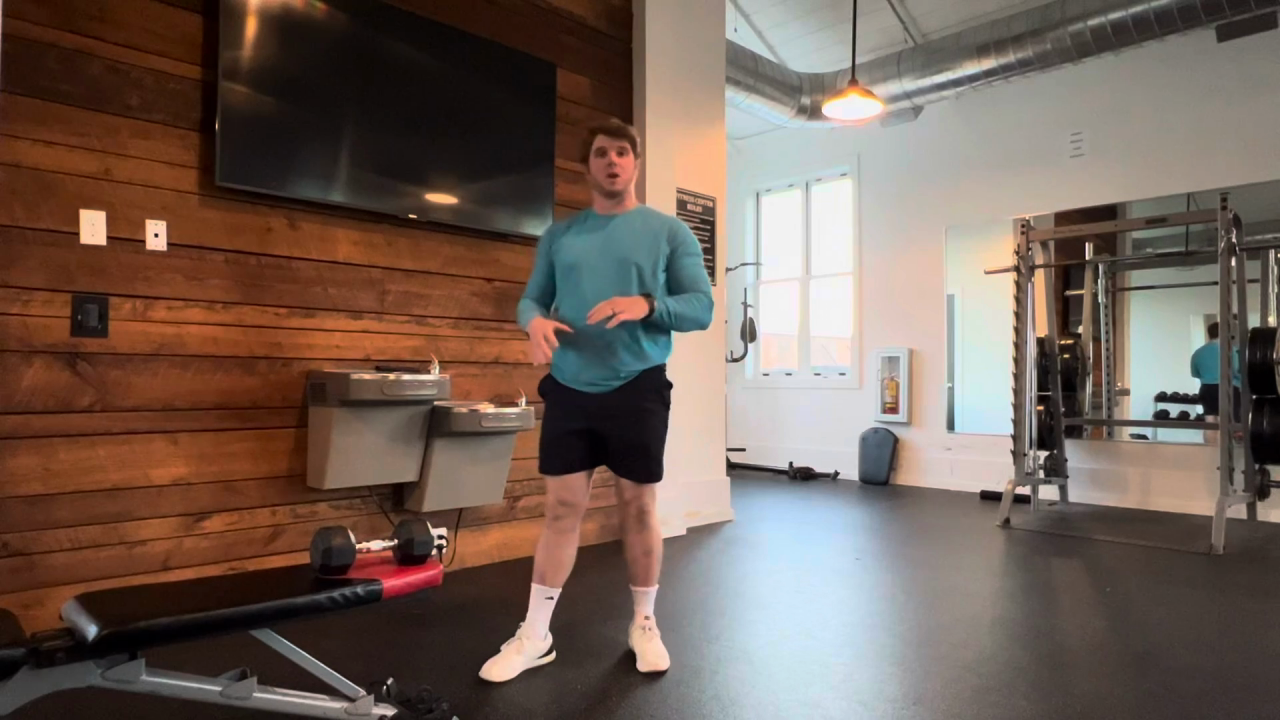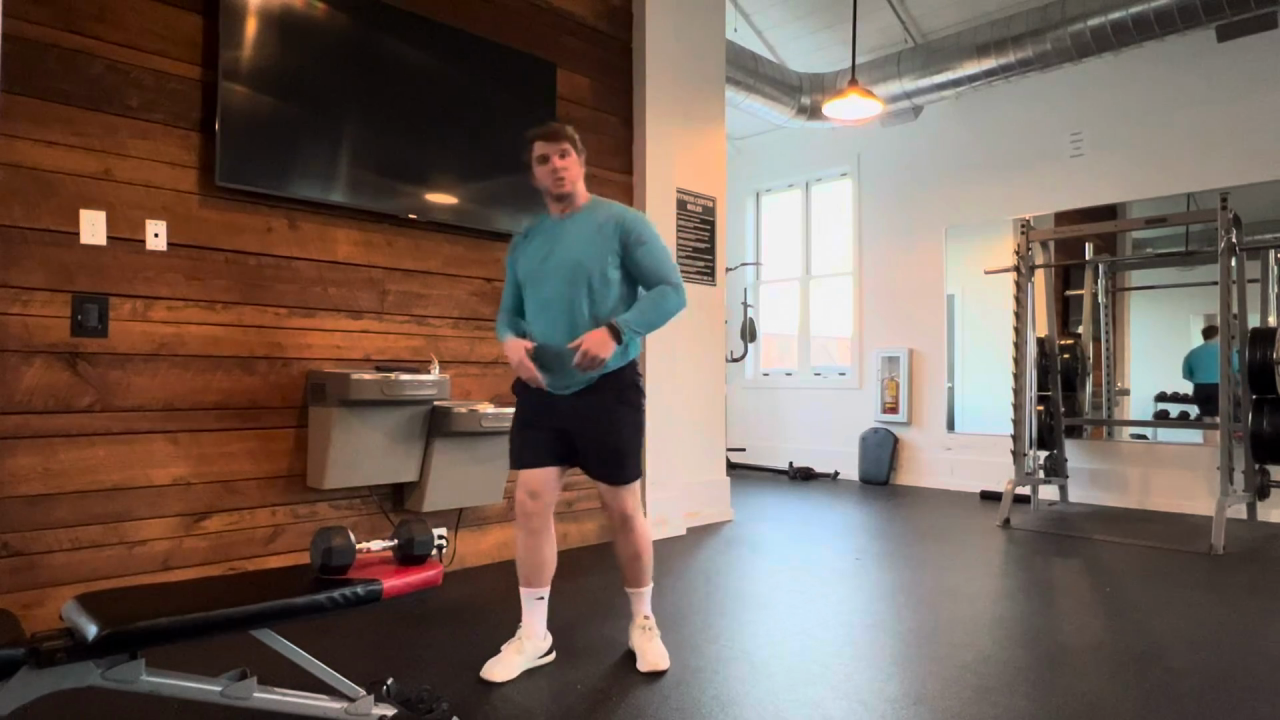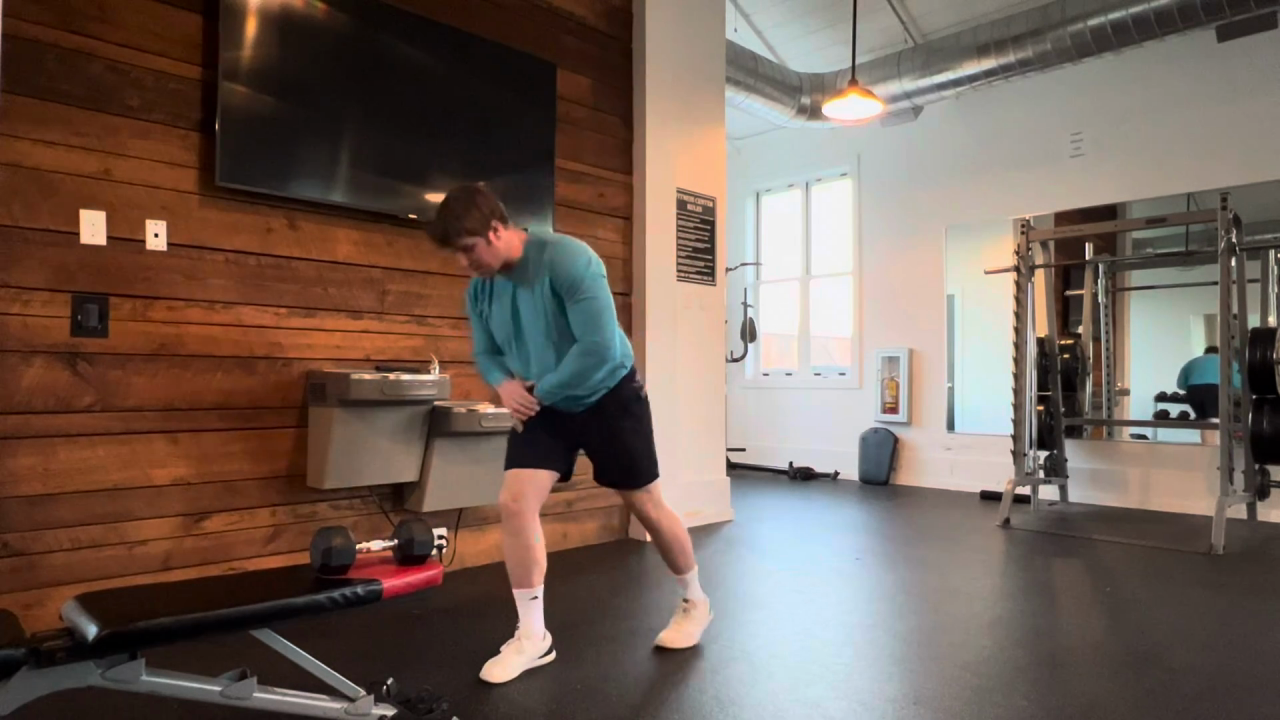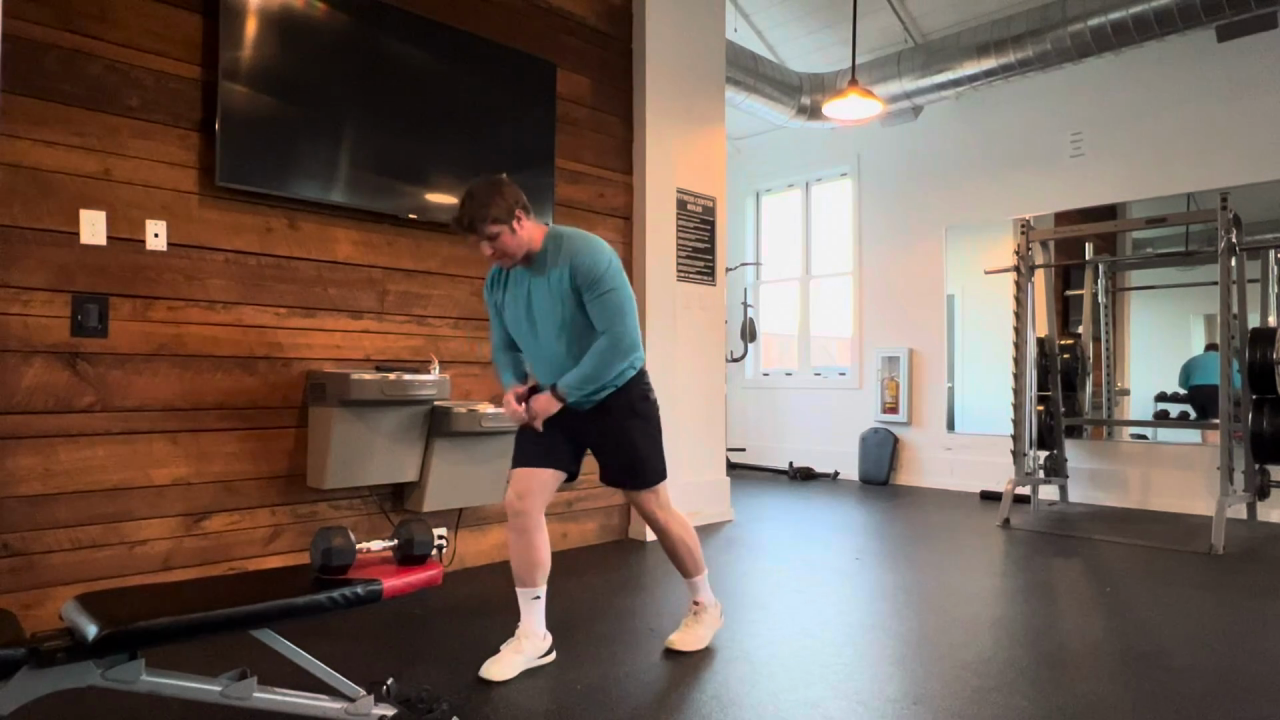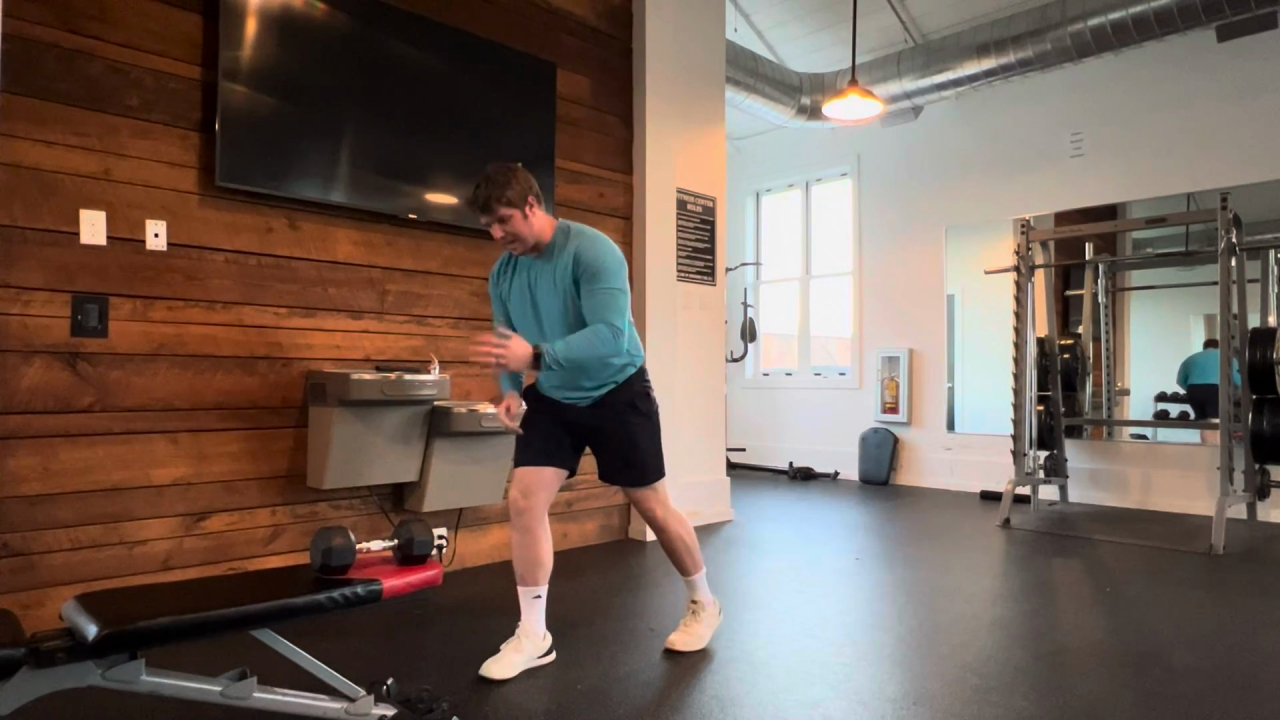
dt=1s
person 1, frame 1
left shoulder: (669, 231)
right shoulder: (559, 235)
left elbow: (702, 307)
right elbow: (533, 298)
left wrist: (647, 305)
right wrist: (535, 321)
left hip: (638, 388)
right hip: (569, 389)
left knee: (639, 507)
right knee: (561, 510)
left ankle: (643, 624)
right ankle: (535, 634)
person 1, frame 2
left shoulder: (622, 223)
right shoulder: (524, 242)
left elbow: (670, 292)
right elbow: (511, 310)
left wrist: (616, 331)
right wrist: (510, 340)
left hip: (608, 386)
right hip: (542, 391)
left knee: (623, 510)
right knee: (530, 505)
left ankle: (643, 623)
right ankle: (534, 635)
person 1, frame 3
left shoulder: (567, 259)
right shoulder: (480, 290)
left elbow: (599, 346)
right elbow: (485, 353)
left wrist: (539, 391)
right wrist: (505, 385)
left hip: (609, 396)
right hip: (544, 409)
left knee: (646, 505)
right knee: (514, 505)
left ankle: (694, 602)
right ankle: (532, 637)
person 1, frame 4
left shoulder: (586, 254)
right shoulder: (497, 280)
left elbow: (623, 338)
right elbow: (504, 346)
left wrist: (560, 392)
right wrist: (513, 384)
left hip: (618, 396)
right hip: (552, 403)
left knee: (654, 508)
right knee: (520, 503)
left ankle: (705, 605)
right ankle: (533, 637)
person 1, frame 5
left shoulder: (592, 250)
right shoulder: (503, 272)
left elbow: (611, 335)
right elbow: (506, 344)
left wrist: (535, 357)
right wrist: (511, 388)
left hip: (617, 393)
right hip: (553, 400)
left knee: (652, 506)
right knee: (523, 502)
left ankle: (703, 604)
right ankle: (533, 636)
